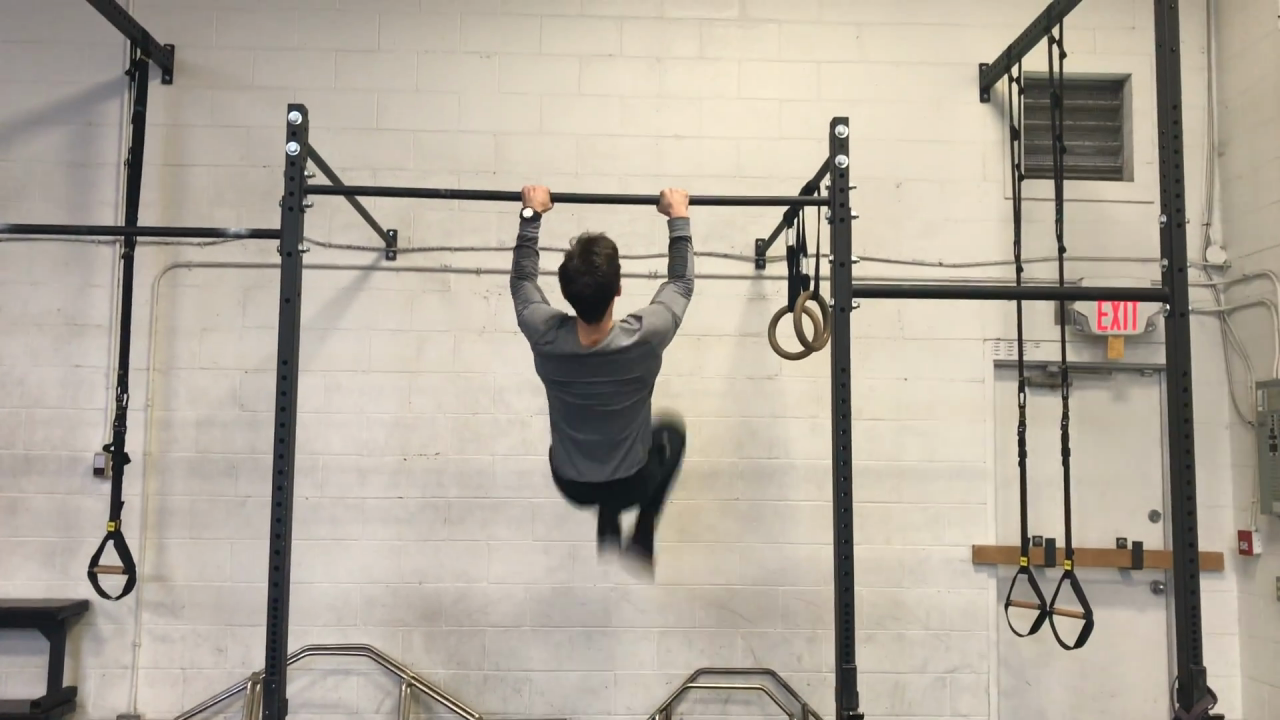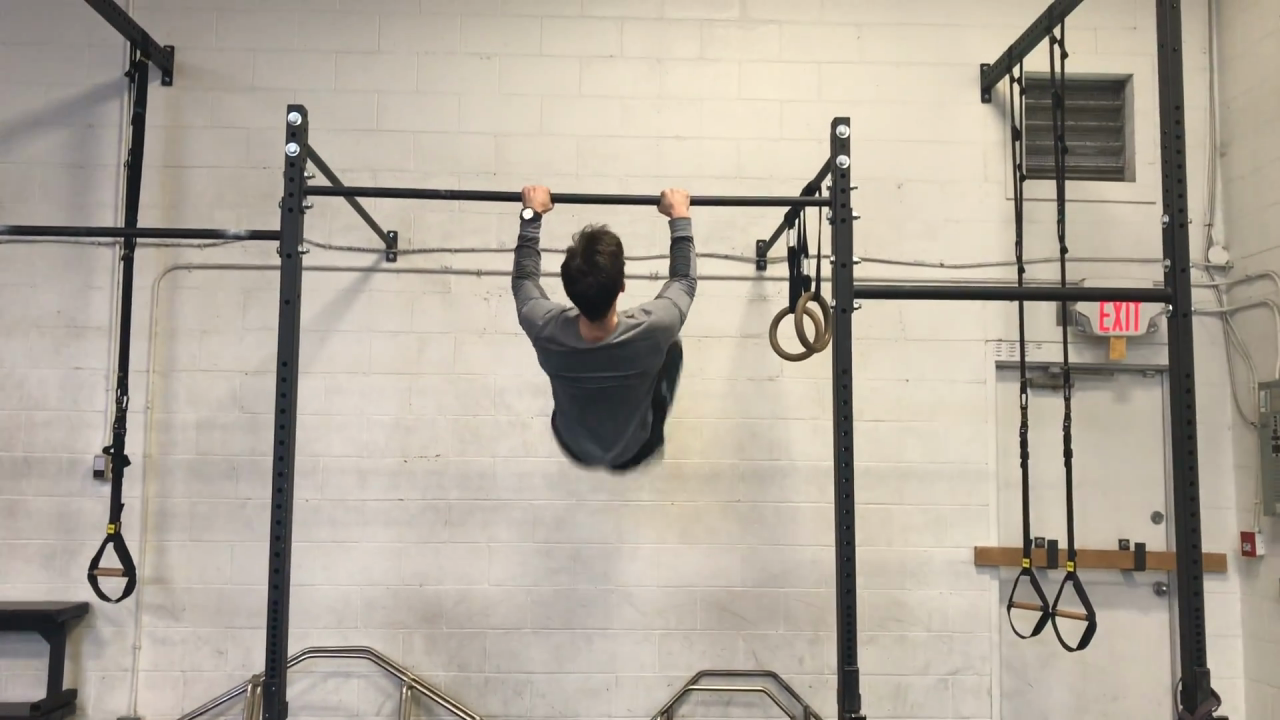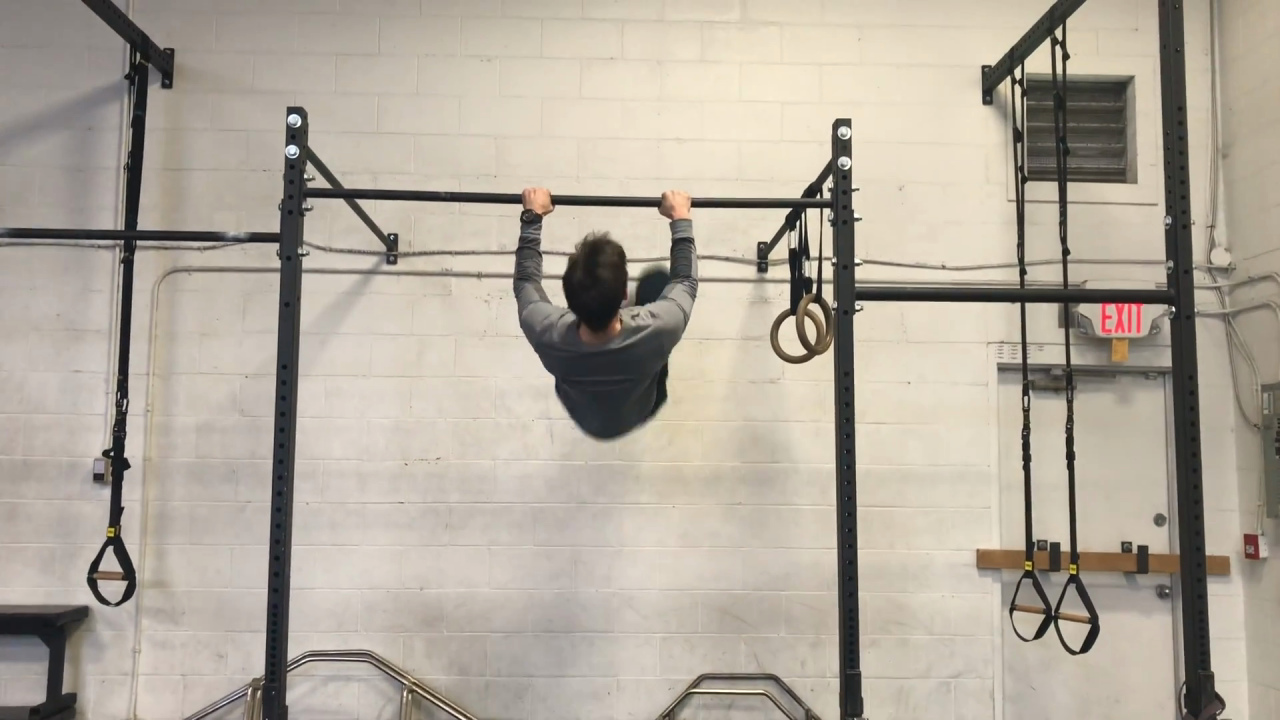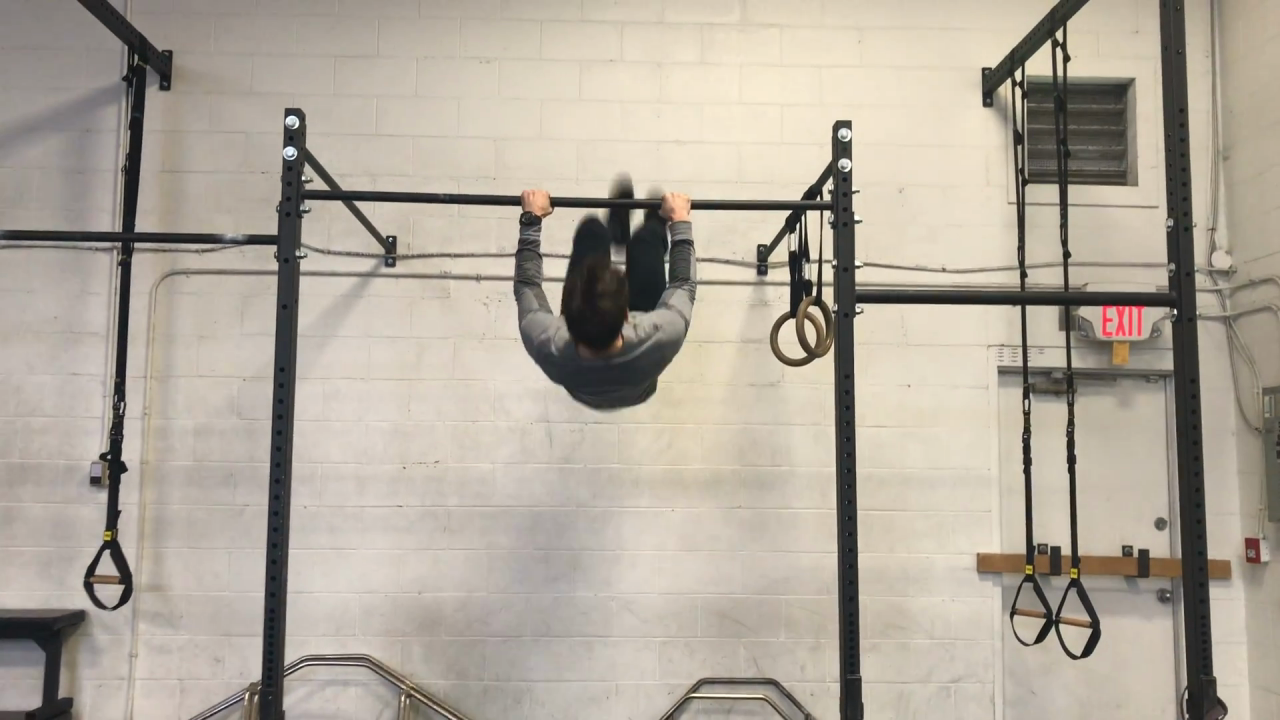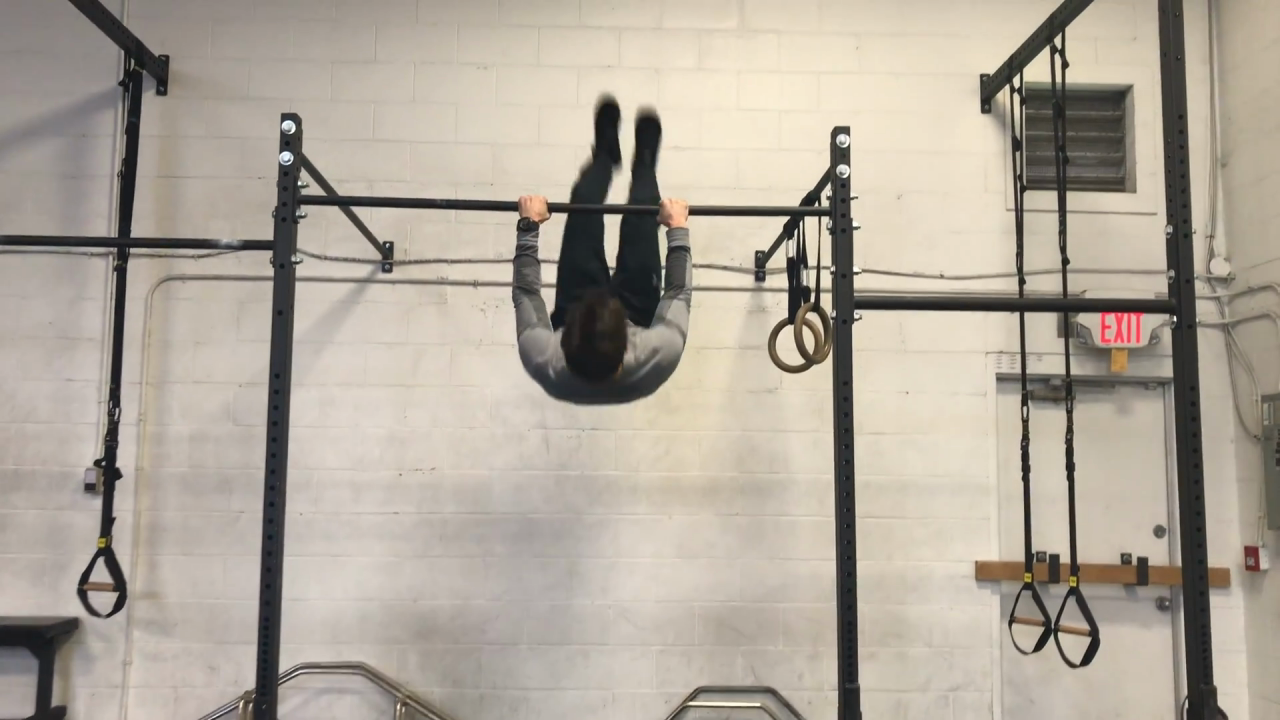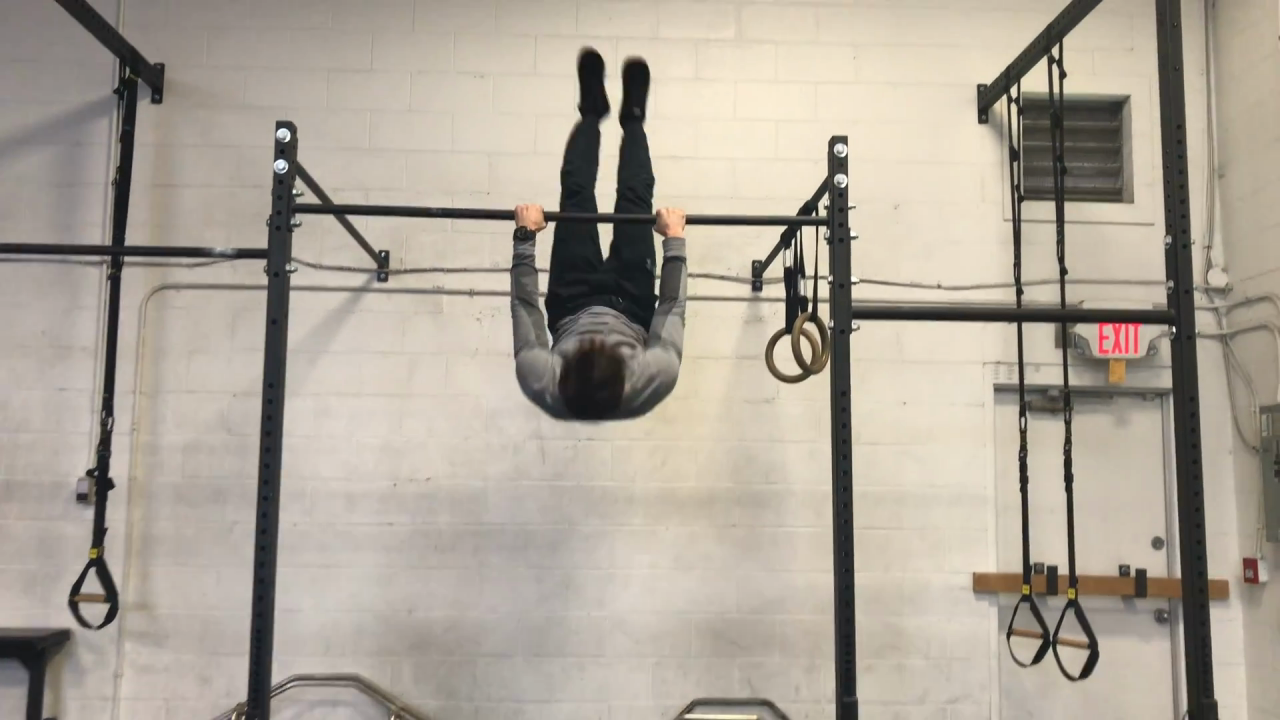
dt=0.1s
person 1, frame 1
left shoulder: (546, 335)
right shoulder: (644, 336)
left elbow: (522, 278)
right elbow: (681, 283)
left wrist: (532, 213)
right wrist: (678, 219)
left hip: (571, 483)
right hip: (628, 483)
right knee: (671, 431)
left ankle: (608, 531)
right ankle: (641, 540)
person 1, frame 2
left shoulder: (548, 329)
right shoulder: (651, 328)
left elbow: (523, 281)
right elbow: (684, 284)
left wrist: (531, 216)
right wrist: (680, 220)
left hip: (577, 448)
right hip: (633, 450)
person 1, frame 3
left shoulder: (548, 333)
right shoulder: (656, 330)
left elbow: (526, 281)
right elbow: (684, 283)
left wrist: (532, 217)
right wrist: (681, 221)
right hip: (633, 413)
right knee: (656, 276)
person 1, frame 4
left shoulder: (551, 347)
right shoulder: (654, 341)
left elbow: (527, 287)
right elbow: (683, 290)
left wrist: (531, 220)
right wrist: (681, 224)
left hip: (575, 368)
right hip: (637, 373)
left knee: (590, 233)
right knee: (647, 242)
left ankle: (616, 228)
right ankle: (655, 221)
person 1, frame 5
left shoulder: (547, 365)
right shoulder: (655, 360)
left elbow: (525, 293)
right elbow: (679, 296)
left wrist: (529, 226)
right wrist: (678, 232)
left hip: (574, 328)
left knee: (583, 209)
right knee: (641, 217)
left ankle: (605, 154)
right ankle: (644, 155)
person 1, frame 6
left shoulder: (542, 385)
right shoulder: (653, 381)
left elbow: (524, 306)
right elbow: (671, 310)
left wrist: (525, 237)
right wrist: (674, 241)
left hip: (573, 309)
right hip: (628, 311)
left knee: (576, 196)
right knee: (635, 200)
left ankle: (593, 113)
right ankle: (632, 117)
